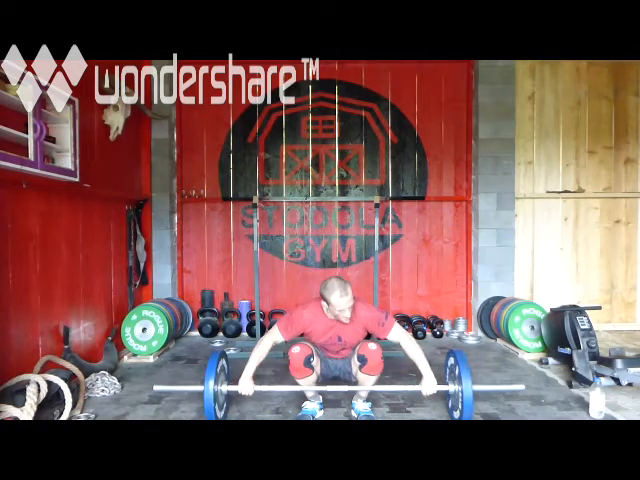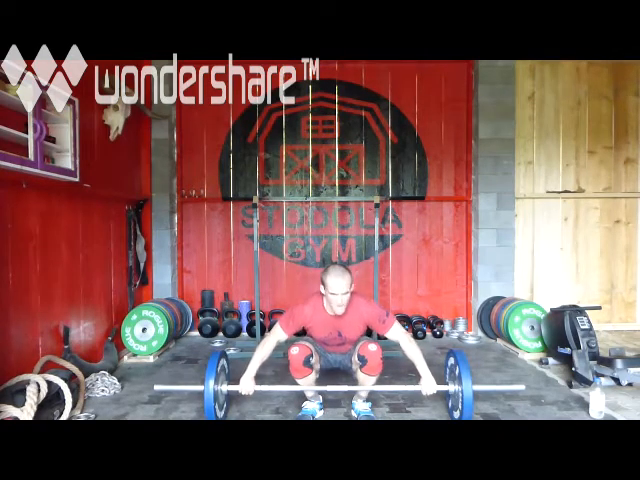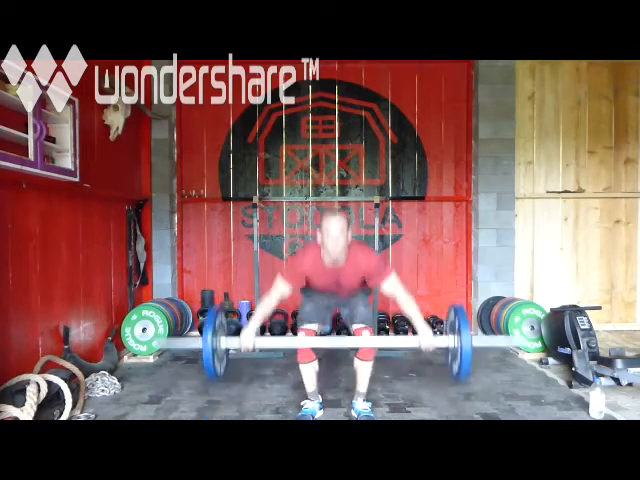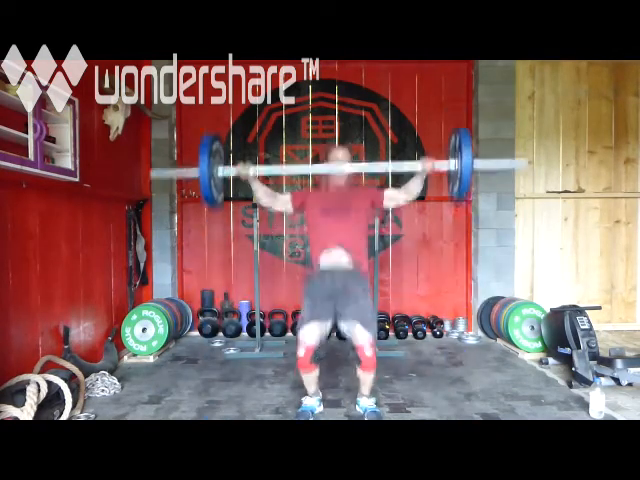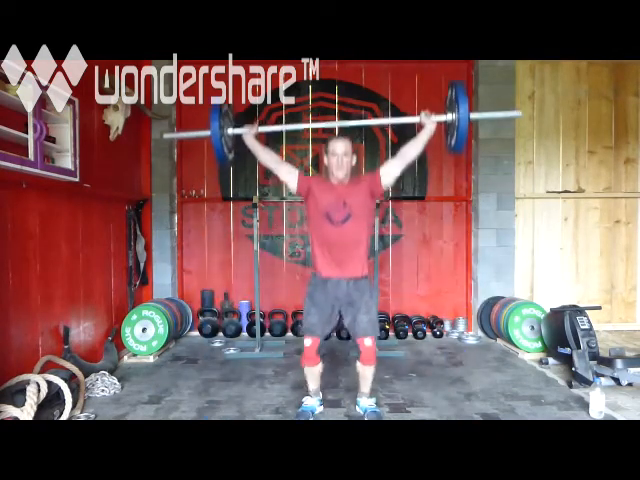
dt=0.5s
person 1, frame 1
left shoulder: (365, 312)
right shoulder: (305, 314)
left elbow: (404, 337)
right elbow: (268, 339)
left wrist: (427, 375)
right wrist: (247, 376)
left hip: (352, 361)
right hip: (321, 361)
left knee: (372, 351)
right knee: (297, 353)
left ankle: (360, 401)
right ankle: (312, 401)
person 1, frame 2
left shoulder: (366, 308)
right shoulder: (306, 310)
left elbow: (403, 337)
right elbow: (272, 338)
left wrist: (426, 375)
right wrist: (249, 375)
left hip: (352, 354)
right hip: (320, 353)
left knee: (373, 352)
right knee: (296, 354)
left ankle: (360, 402)
right ankle: (313, 401)
person 1, frame 3
left shoulder: (364, 258)
right shoulder: (306, 259)
left elbow: (398, 290)
right elbow: (275, 293)
left wrist: (422, 328)
right wrist: (251, 328)
left hip: (355, 294)
right hip: (317, 295)
left knee: (365, 338)
right knee: (305, 338)
left ankle: (360, 402)
right ankle: (312, 403)
person 1, frame 4
left shoulder: (365, 195)
right shoulder: (312, 197)
left elbow: (404, 195)
right elbow: (273, 201)
left wrist: (422, 173)
right wrist: (250, 178)
left hip: (353, 277)
right hip: (321, 277)
left knee: (366, 349)
right knee: (306, 348)
left ankle: (365, 400)
right ankle: (312, 398)
person 1, frame 5
left shoulder: (368, 186)
right shoulder: (311, 187)
left elbow: (402, 158)
right elbow: (275, 163)
left wrist: (428, 128)
right wrist: (250, 139)
left hip: (358, 282)
right hip: (322, 281)
left knee: (367, 344)
right knee: (310, 343)
left ankle: (365, 399)
right ankle: (313, 399)
